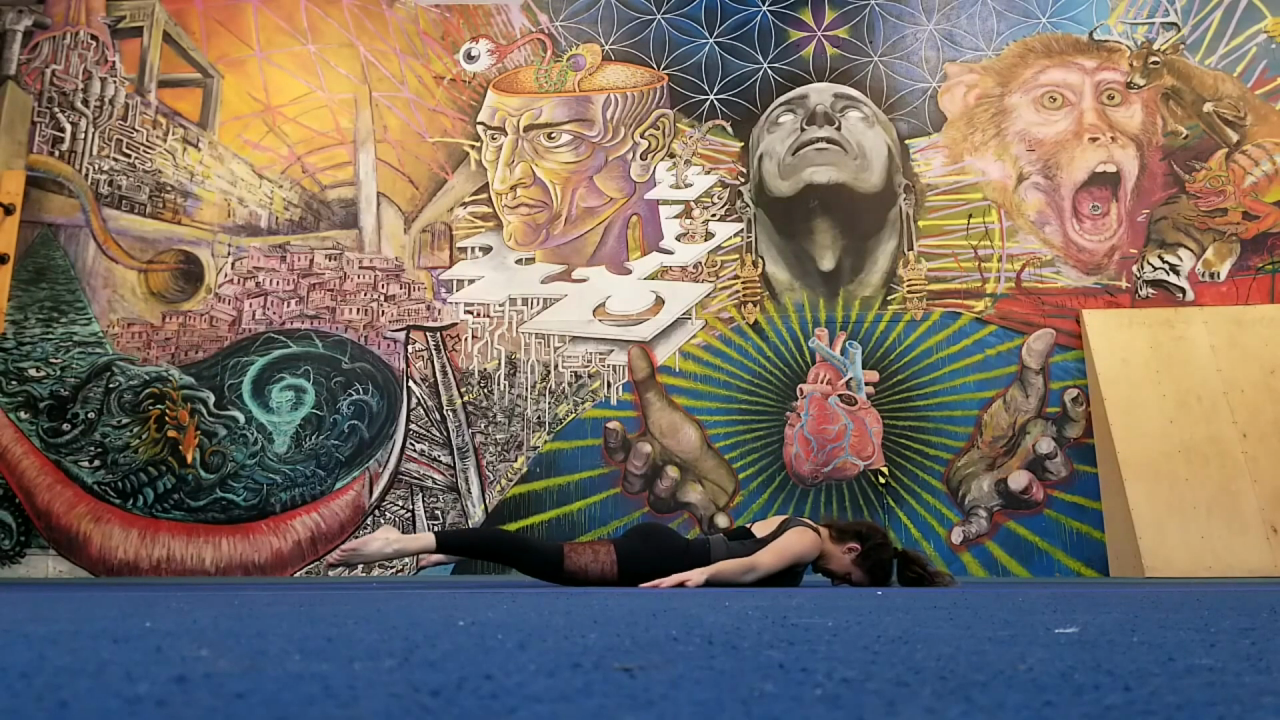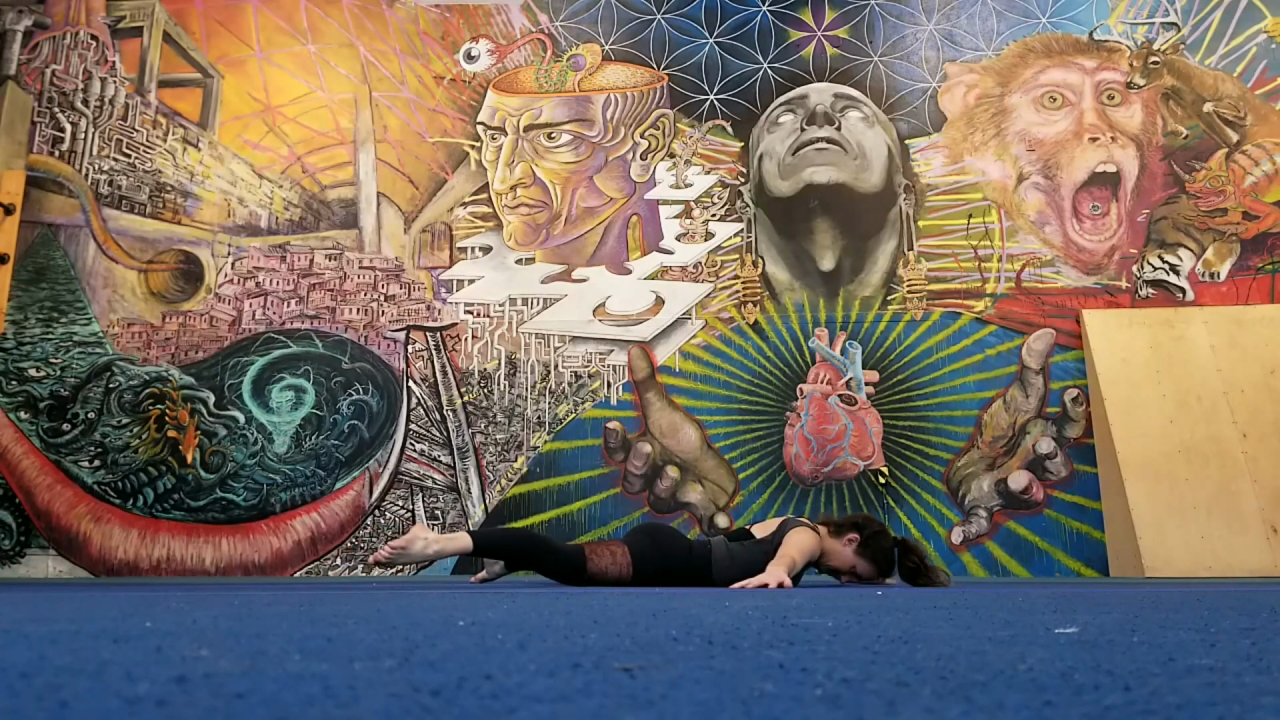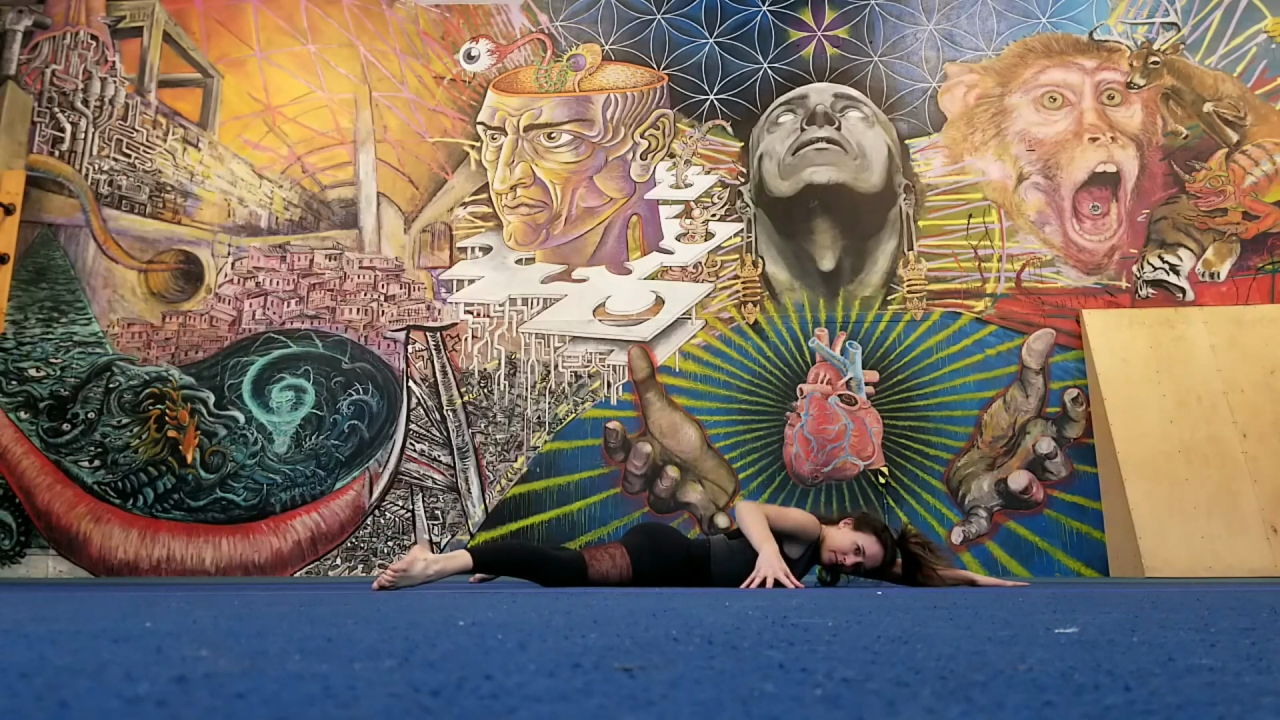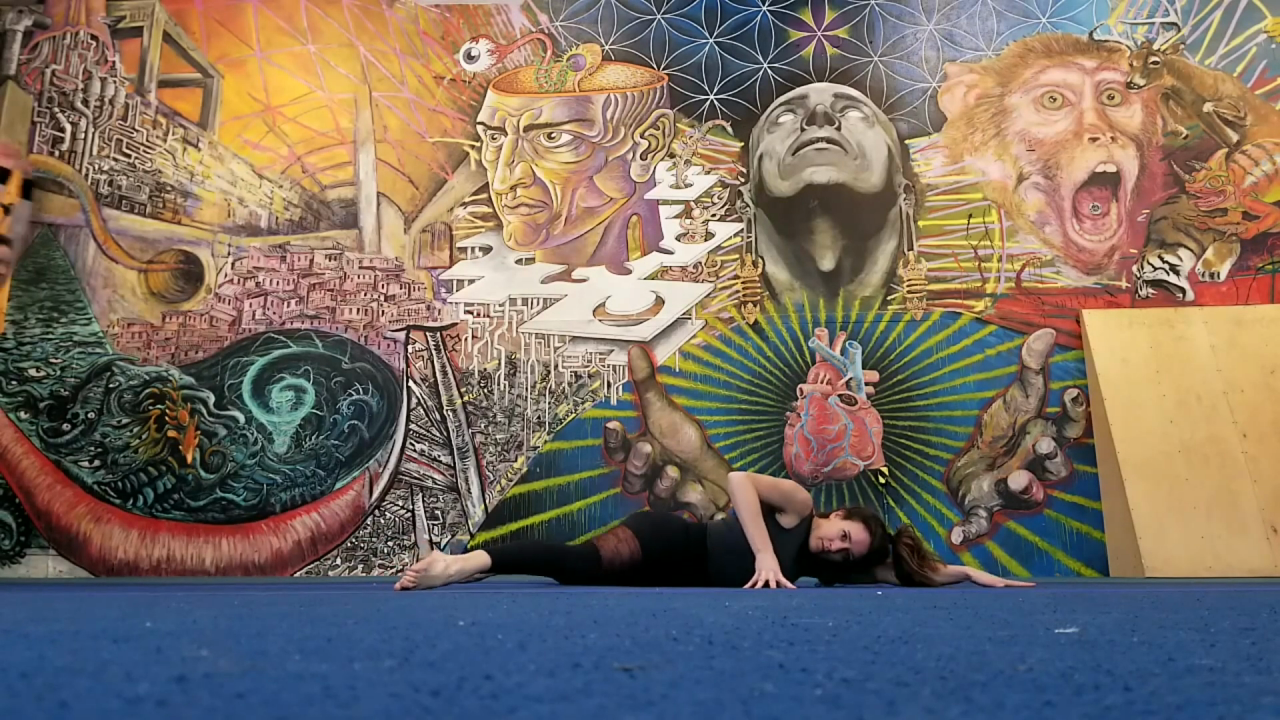
dt=0.4s
person 1, frame 1
left shoulder: (792, 525)
right shoulder: (810, 539)
right elbow: (755, 566)
right wrist: (705, 575)
left hip: (663, 549)
right hip: (659, 558)
right knee: (541, 559)
left ankle: (459, 550)
right ankle: (407, 543)
person 1, frame 2
left shoulder: (792, 528)
right shoulder: (811, 536)
right elbow: (781, 558)
right wrist: (774, 574)
left hip: (670, 554)
right hip: (665, 560)
right knee: (568, 561)
right ankle: (445, 542)
person 1, frame 3
left shoulder: (815, 564)
right shoulder: (807, 528)
left elbow: (909, 570)
right elbow: (745, 509)
left wrist: (968, 575)
right wrist: (767, 554)
left hip: (675, 575)
right hip: (665, 557)
right knee: (568, 567)
right ankle: (444, 563)
person 1, frame 4
left shoulder: (818, 568)
right shoulder: (794, 501)
left elbow: (898, 569)
right elbow: (739, 479)
left wrist: (965, 571)
right wrist: (765, 554)
left hip: (674, 578)
right hip: (665, 542)
right knee: (592, 559)
left ankle: (485, 566)
right ankle: (476, 560)
